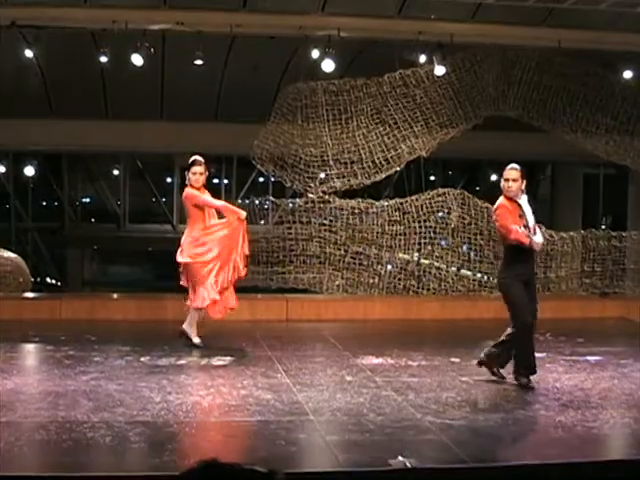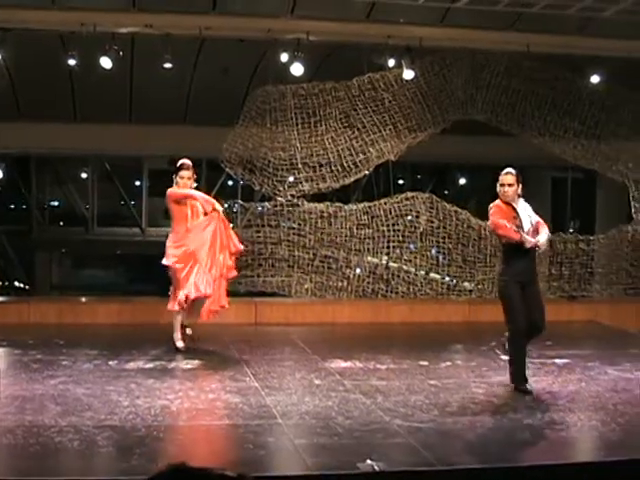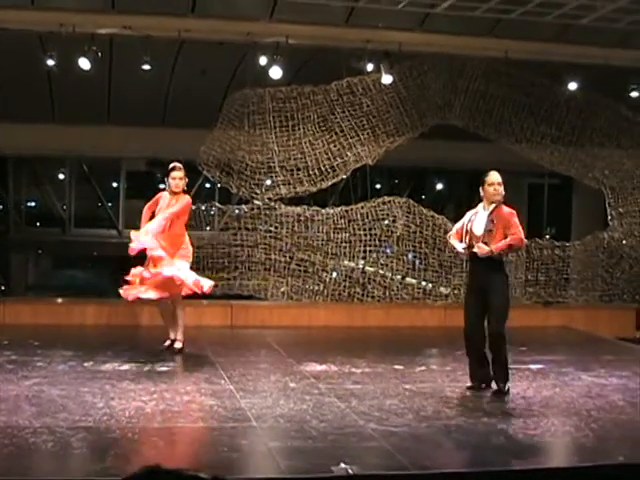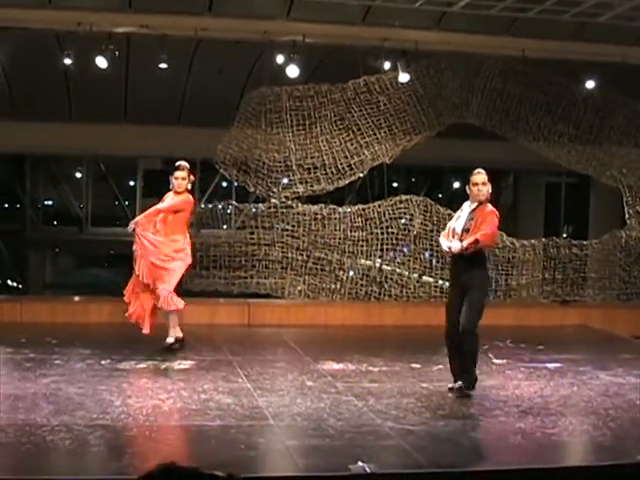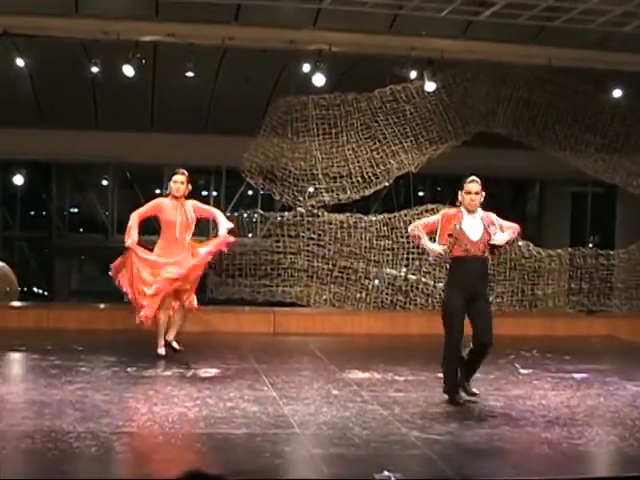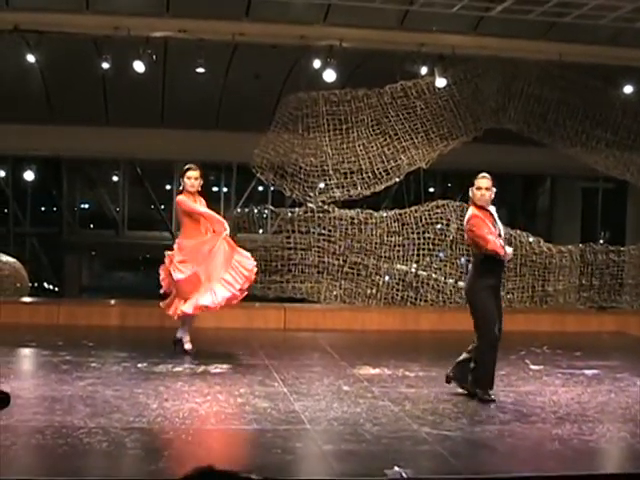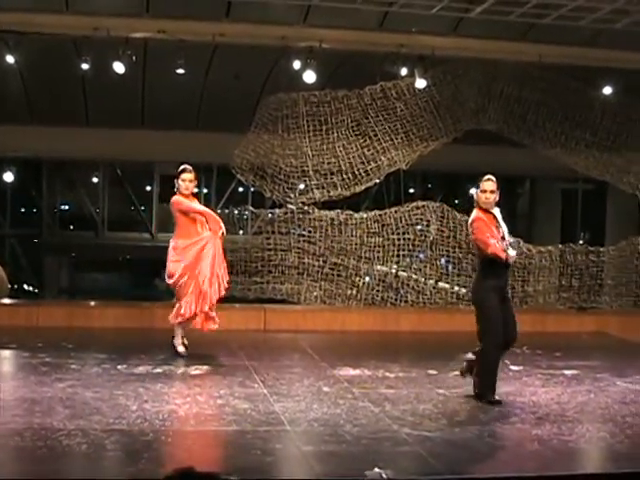
dt=0.7s
person 1, frame 1
left shoulder: (524, 204)
right shoulder: (502, 206)
left elbow: (533, 229)
right elbow: (511, 232)
left wrist: (538, 238)
right wrist: (530, 241)
left hip: (527, 273)
right hip: (511, 274)
left knee: (526, 324)
right knee: (524, 323)
left ankle: (492, 357)
right ankle: (523, 373)
person 1, frame 2
left shoulder: (525, 207)
right shoulder: (497, 207)
left elbow: (540, 225)
right elbow: (499, 227)
left wrist: (542, 237)
right wrist: (524, 239)
left hip: (529, 274)
right hip: (510, 275)
left knee: (537, 323)
right knee: (518, 326)
left ankle: (514, 344)
right ankle: (518, 379)
person 1, frame 3
left shoulder: (507, 214)
right shoulder: (472, 214)
left elbow: (519, 240)
right elbow: (453, 233)
left wrist: (491, 250)
right wrist: (458, 245)
left hip: (496, 278)
right hip: (474, 277)
left knee: (496, 330)
right knee: (471, 330)
left ankle: (501, 380)
right ankle: (480, 377)
person 1, frame 4
left shoulder: (489, 213)
right shoulder: (461, 211)
left elbow: (487, 238)
right elbow: (446, 234)
left wrist: (462, 246)
right wrist: (447, 244)
left hip: (477, 277)
right hip: (457, 276)
left knee: (467, 327)
right knee: (452, 330)
left ankle: (467, 378)
right ankle: (461, 378)
person 1, frame 5
left shoulder: (490, 219)
right shoulder: (448, 216)
left elbow: (514, 229)
right elbow: (415, 228)
left wrist: (503, 237)
right wrist: (429, 245)
left hip: (480, 286)
right hip: (456, 284)
left knee: (485, 339)
right knee: (454, 338)
left ankle: (465, 377)
right ankle: (452, 389)
person 1, frame 6
left shoulder: (490, 214)
right shoulder: (474, 216)
left elbow: (498, 243)
right elbow: (488, 242)
left wrist: (503, 250)
right wrist: (503, 251)
left hip: (492, 282)
right hip: (481, 283)
left knee: (488, 335)
right knee: (489, 335)
left ankle: (460, 373)
right ankle: (480, 386)
person 1, frame 7
left shoulder: (496, 216)
right shoulder: (478, 218)
left elbow: (505, 244)
right elbow: (488, 246)
left wrist: (509, 251)
right wrist: (505, 254)
left hip: (500, 283)
right hip: (486, 285)
left knee: (509, 334)
right knee: (493, 336)
left ankle: (475, 363)
right ankle: (483, 389)
person 2, frame 1
left shoulder: (204, 193)
right shoulder: (189, 193)
left elbow: (212, 218)
right elbow: (216, 203)
left wrist: (233, 219)
right wrist: (238, 212)
left hip: (208, 245)
right hip: (194, 245)
left knee: (212, 287)
right knee: (203, 287)
left ankle: (188, 327)
right ankle: (192, 330)
person 2, frame 2
left shoulder: (195, 199)
right shoulder: (171, 193)
left elbow: (203, 220)
right elbow: (189, 193)
left wrist: (214, 212)
right wrist: (213, 203)
left hip: (198, 248)
right hip: (178, 248)
left knee: (204, 287)
right knee: (183, 290)
left ankle: (183, 323)
right ankle: (177, 335)
person 2, frame 3
left shoulder: (186, 200)
right shoulder: (162, 196)
left elbow: (168, 214)
right elbow: (148, 209)
left wrist: (148, 230)
right wrist: (144, 231)
left hip: (179, 250)
right hip: (160, 249)
left knee: (175, 293)
right knee: (161, 293)
left ankle: (179, 339)
right ankle: (172, 335)
person 2, frame 4
left shoulder: (187, 200)
right shoulder: (168, 196)
left elbow: (159, 209)
right elbow: (159, 213)
left wrist: (138, 221)
right wrist: (148, 229)
left hip: (177, 250)
right hip: (161, 249)
left knee: (165, 290)
right knee: (158, 292)
left ankle: (174, 334)
right ankle: (176, 333)
person 2, frame 5
left shoulder: (191, 205)
right shoulder: (159, 203)
left elbow: (215, 213)
right elbow: (135, 216)
left wrist: (223, 229)
right wrist: (132, 236)
left hip: (185, 256)
right hip: (163, 256)
left knee: (184, 299)
right knee: (163, 299)
left ankle: (170, 337)
right ankle: (160, 343)
person 2, frame 6
left shoulder: (201, 200)
right shoulder: (181, 200)
left elbow: (207, 223)
right elbow: (201, 212)
left wrist: (219, 231)
right wrist: (223, 223)
left hip: (203, 250)
right hip: (187, 250)
left knee: (199, 294)
right knee: (190, 294)
left ankle: (180, 335)
right ankle: (186, 338)
person 2, frame 7
left shoulder: (194, 201)
right shoulder: (176, 200)
left elbow: (203, 224)
right elbow: (201, 210)
left wrist: (214, 231)
right wrist: (219, 223)
left hip: (198, 251)
right hip: (182, 251)
left knee: (198, 294)
right knee: (185, 295)
left ankle: (182, 336)
right ankle: (177, 340)
